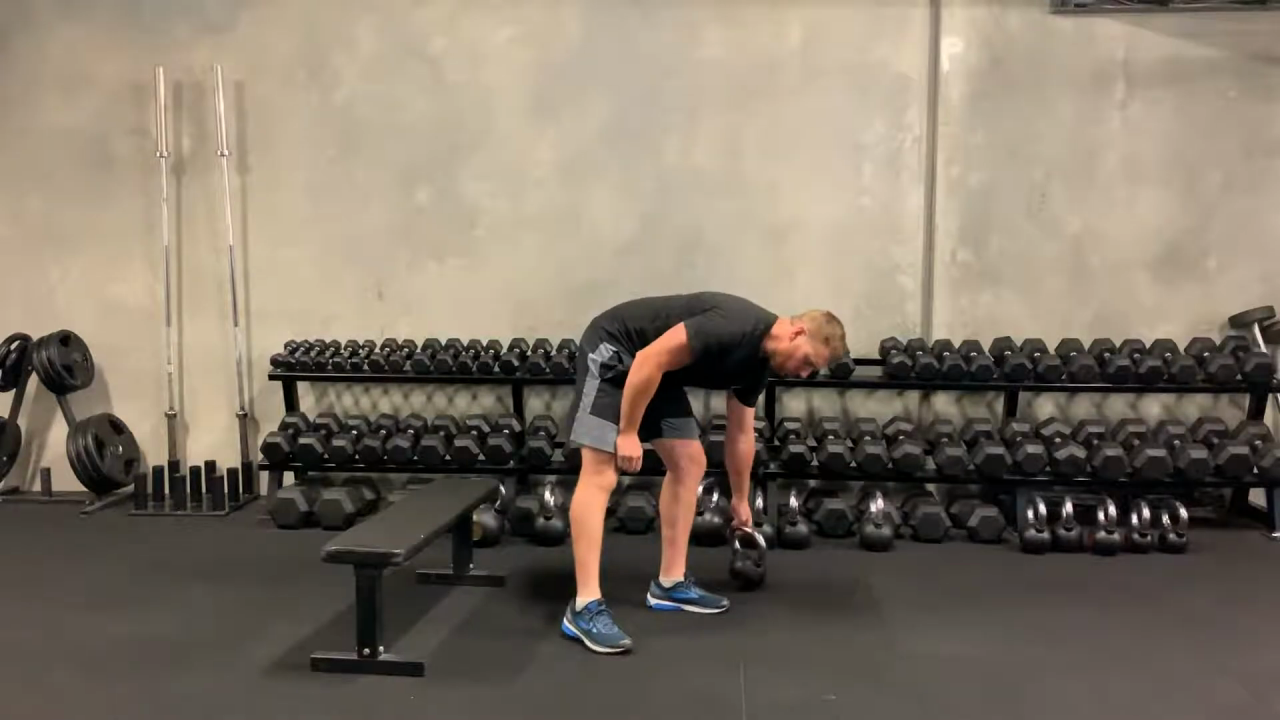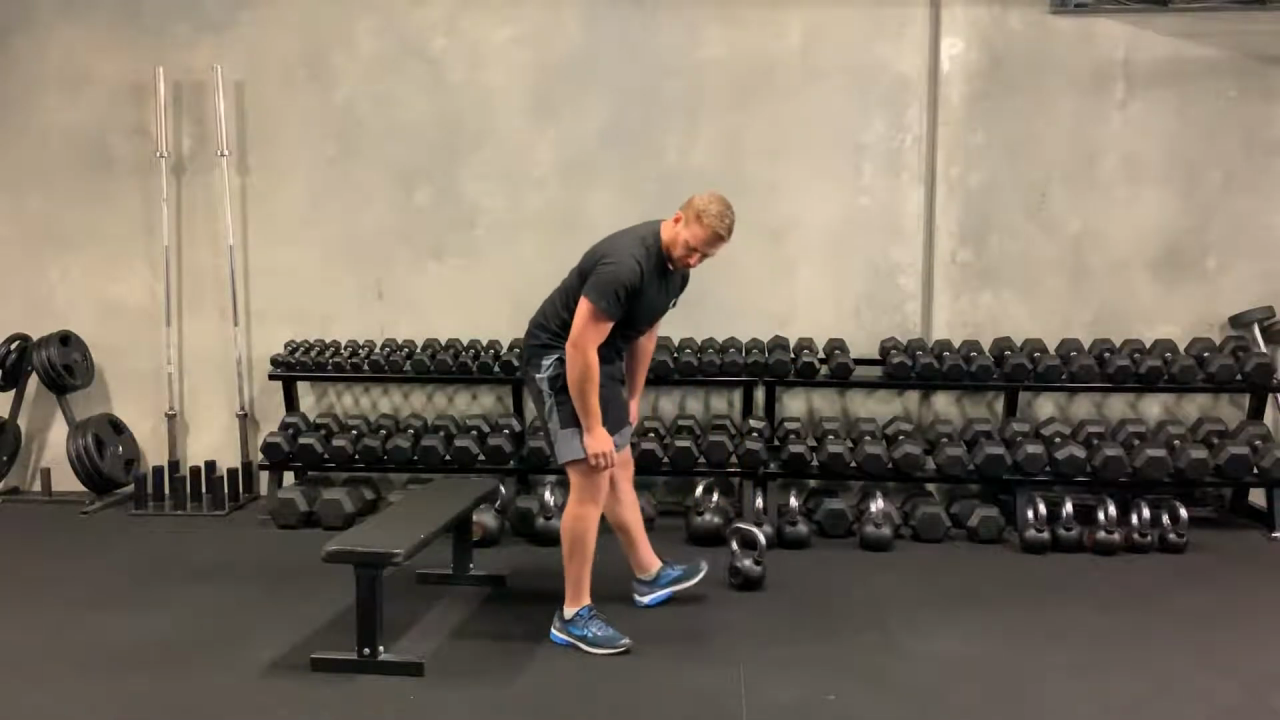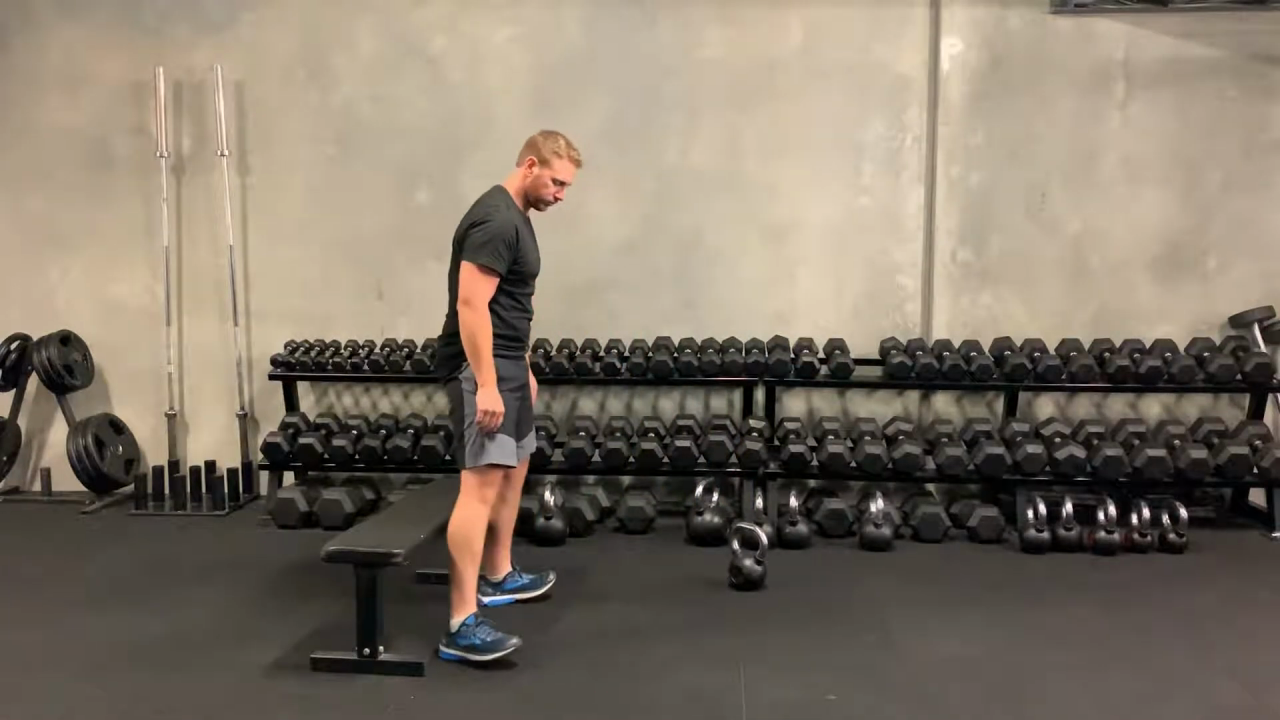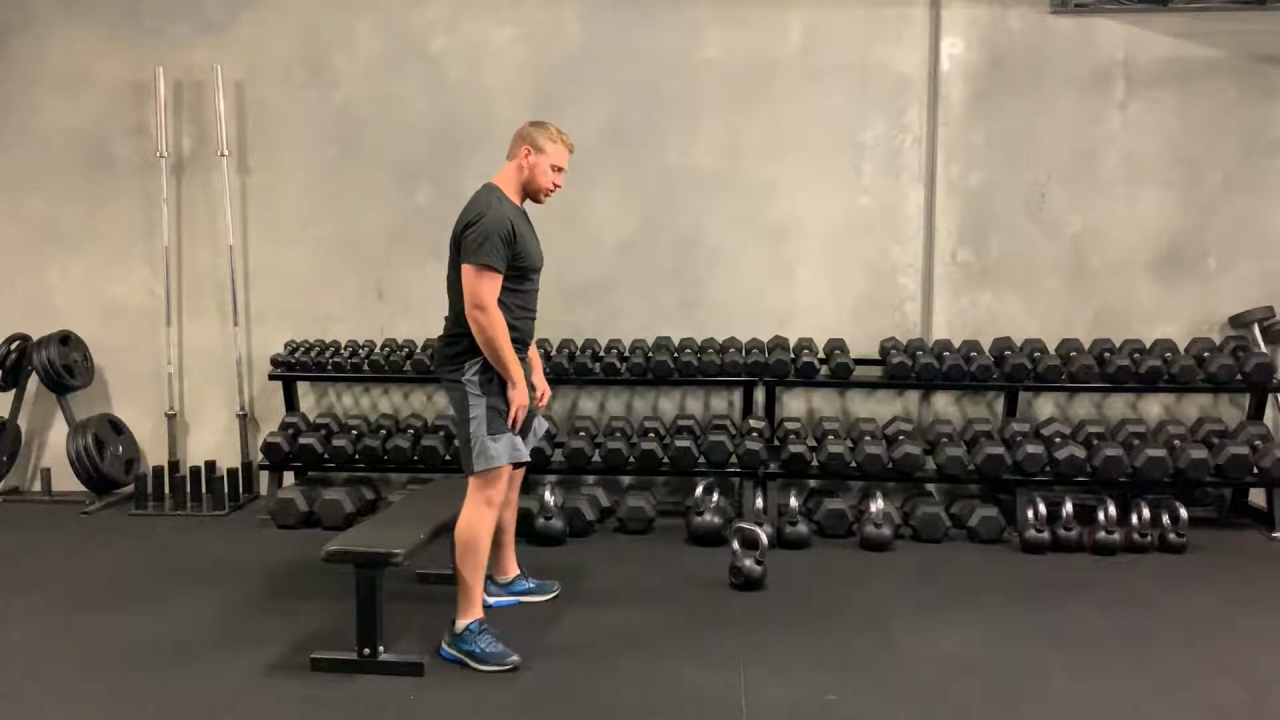
dt=1s
person 1, frame 1
left shoulder: (756, 361)
right shoulder: (731, 328)
left elbow: (741, 433)
right elbow: (648, 360)
left wrist: (741, 501)
right wrist: (628, 433)
left hip: (655, 370)
right hip: (612, 349)
left knee: (690, 464)
right knee: (600, 475)
left ankle: (670, 583)
right ankle: (585, 606)
person 1, frame 2
left shoulder: (675, 269)
right shoulder: (623, 263)
left elbow: (643, 333)
right elbow: (578, 347)
left wrist: (632, 396)
right wrist: (592, 429)
left hip: (601, 362)
right hip: (558, 361)
left knee: (620, 471)
right knee: (592, 482)
left ankle: (649, 573)
right ankle: (574, 615)
person 1, frame 3
left shoulder: (515, 218)
right shoulder: (495, 221)
right elbow: (471, 306)
left wrist: (519, 370)
right wrist: (486, 385)
left hip: (504, 361)
right hip: (480, 365)
left knee: (514, 469)
right knee: (482, 484)
left ankle: (498, 575)
right ankle: (462, 624)
person 1, frame 4
left shoulder: (513, 214)
right shoulder: (491, 217)
right elbow: (481, 310)
left wrist: (535, 369)
right wrist: (516, 380)
left hip: (505, 365)
right hip: (480, 369)
left knee: (511, 475)
right knee: (488, 487)
left ankle: (504, 577)
right ankle: (466, 628)
